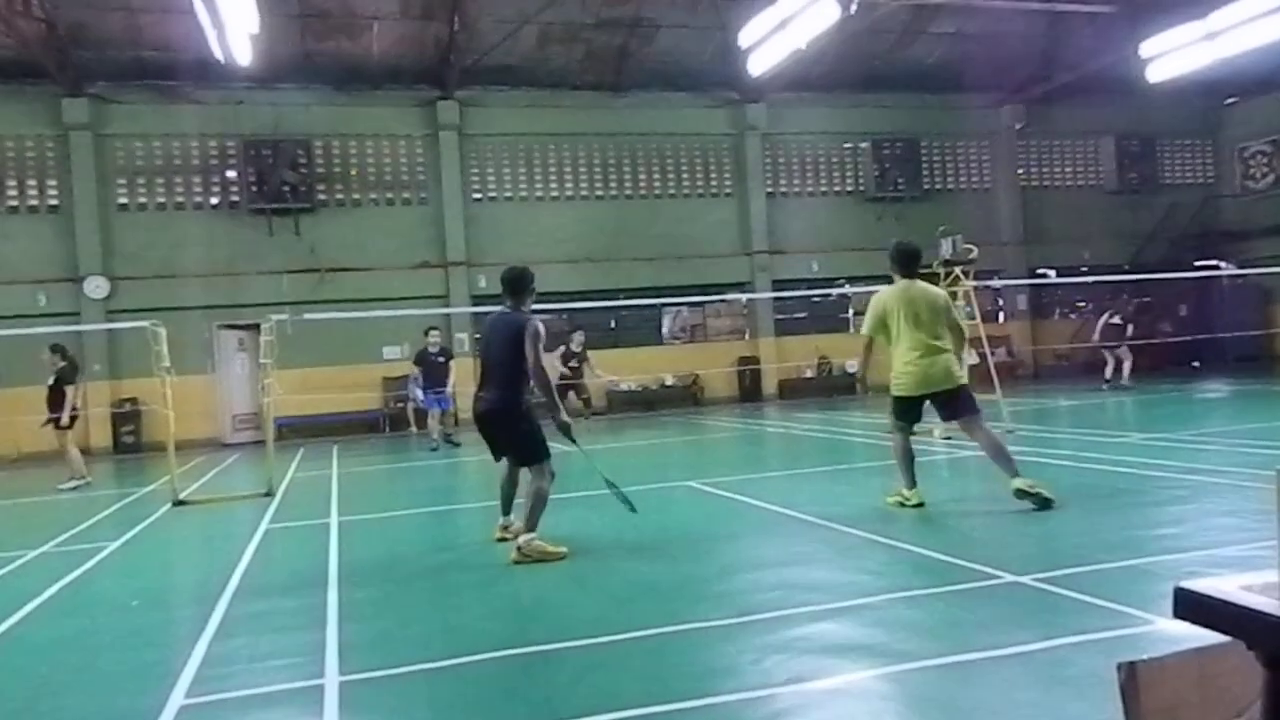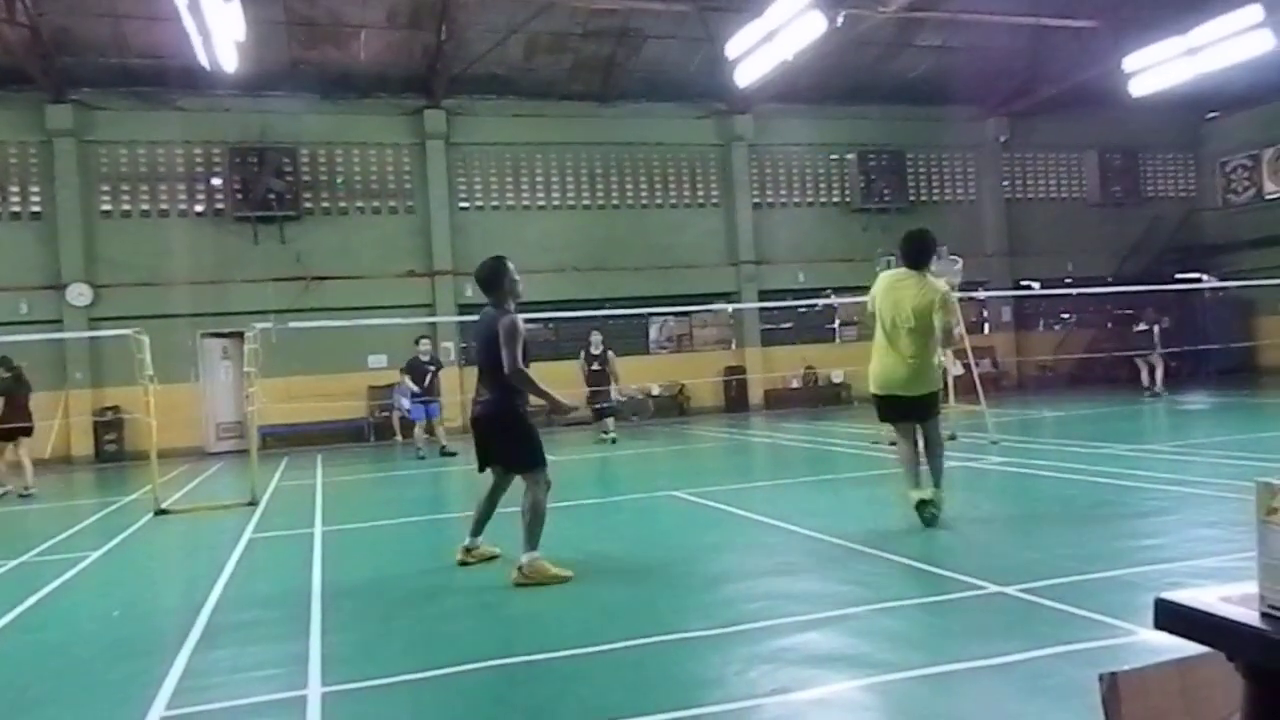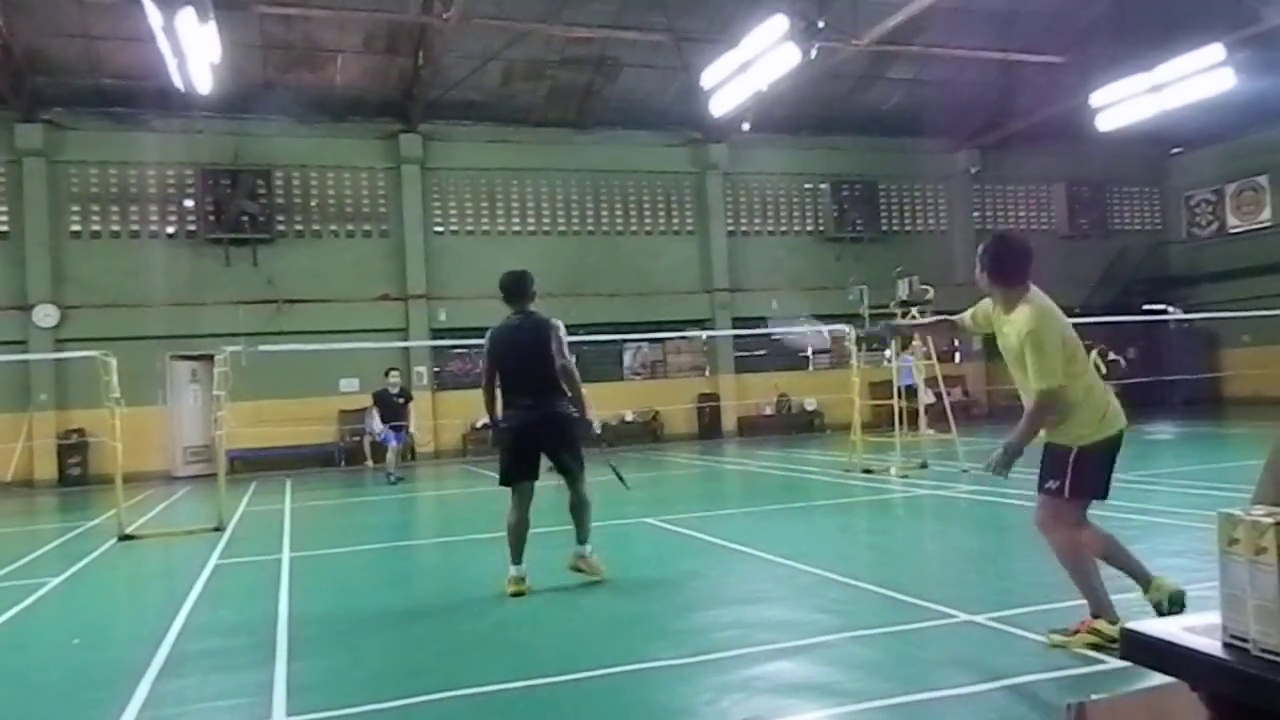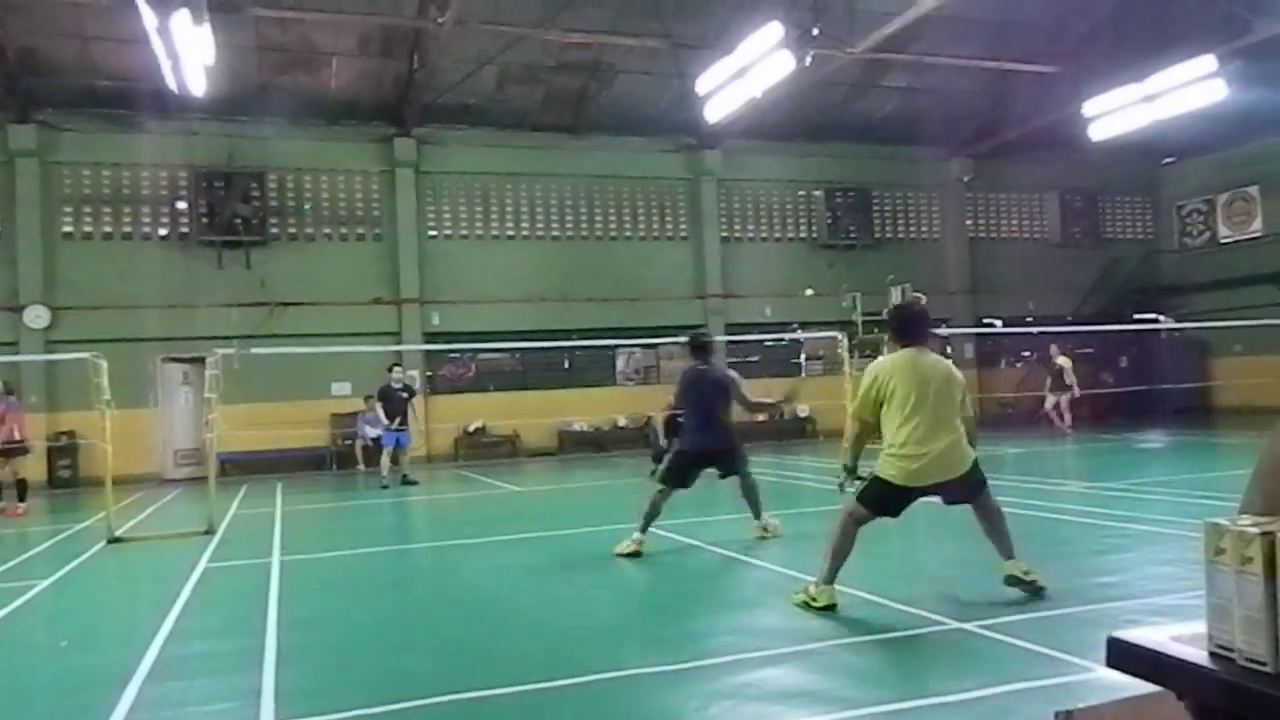
dt=1s
person 1, frame 1
left shoulder: (882, 298)
right shoulder: (938, 294)
left elbow: (868, 341)
right elbow: (960, 336)
left wrist: (862, 370)
right wrist: (954, 359)
left hip: (908, 377)
right hip: (947, 373)
left knee: (899, 431)
right knee: (977, 430)
left ankle: (910, 491)
right ankle: (1019, 481)
person 1, frame 2
left shoulder: (884, 280)
right shoulder: (938, 292)
left elbow: (873, 309)
right elbow: (945, 340)
right wrist: (946, 338)
left hip: (884, 376)
right hip: (920, 375)
left knee: (905, 436)
right knee: (930, 431)
left ankle: (917, 493)
right ankle: (934, 491)
person 1, frame 3
left shoulder: (1031, 325)
right shoulder: (1001, 307)
left elbow: (1045, 402)
right elbow: (961, 323)
left wrist: (1009, 449)
right wrist: (915, 326)
left hip: (1085, 430)
right hip: (1075, 427)
left knee: (1055, 523)
right knee: (1068, 522)
left ankle: (1105, 622)
right ankle: (1156, 588)
person 1, frame 4
left shoulder: (881, 369)
right shoulder: (951, 372)
left elbow: (860, 425)
right elbow: (967, 423)
left wrist: (850, 464)
left hip: (901, 468)
right hip: (953, 463)
left knee: (851, 517)
right knee: (984, 503)
left ankle: (823, 587)
right ankle: (1014, 567)
person 2, frame 1
left shoulder: (491, 323)
right shoulder: (530, 325)
right elbow: (536, 368)
right wrist: (558, 411)
left hip: (484, 405)
right hip: (510, 406)
left knee: (513, 461)
right knee: (542, 471)
left ankle: (506, 523)
right ankle: (527, 541)
person 2, frame 2
left shoulder: (486, 319)
right shoulder: (508, 321)
right elbow: (514, 371)
right wrist: (552, 400)
left hip: (486, 409)
right hip: (504, 411)
left knee: (501, 480)
right knee: (539, 480)
left ankle: (471, 545)
right ankle: (530, 562)
person 2, frame 3
left shoulder: (495, 336)
right shoulder: (550, 327)
left elbow: (489, 384)
right elbow: (566, 367)
left wrist: (494, 420)
right wrist: (581, 406)
left hip: (516, 422)
right hip: (556, 416)
left knee: (520, 499)
right knee: (576, 483)
left ankle: (516, 573)
right ankle: (583, 551)
person 2, frame 4
left shoulder: (685, 377)
right shoulder: (727, 377)
left elbow: (676, 407)
right elbow: (750, 406)
right wrist: (780, 402)
left hip: (691, 445)
right hip: (724, 443)
left knee: (662, 490)
right knee: (745, 476)
left ankle: (637, 539)
right ankle: (761, 523)
